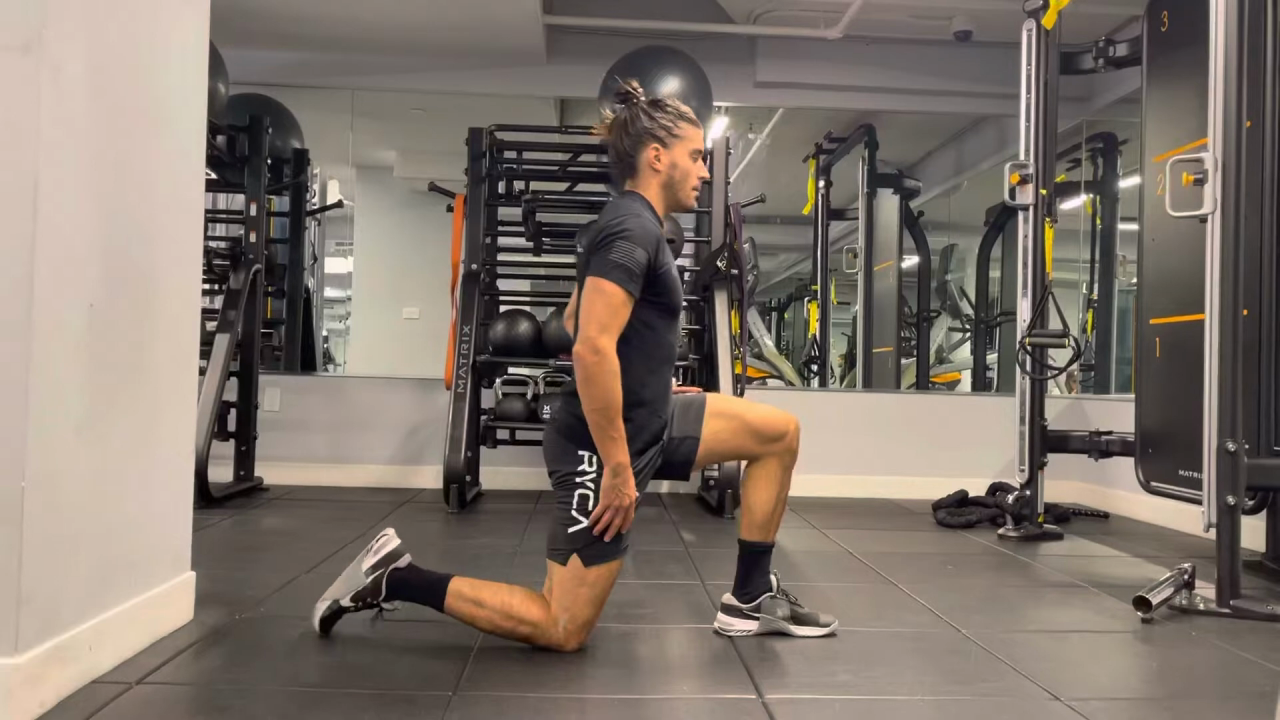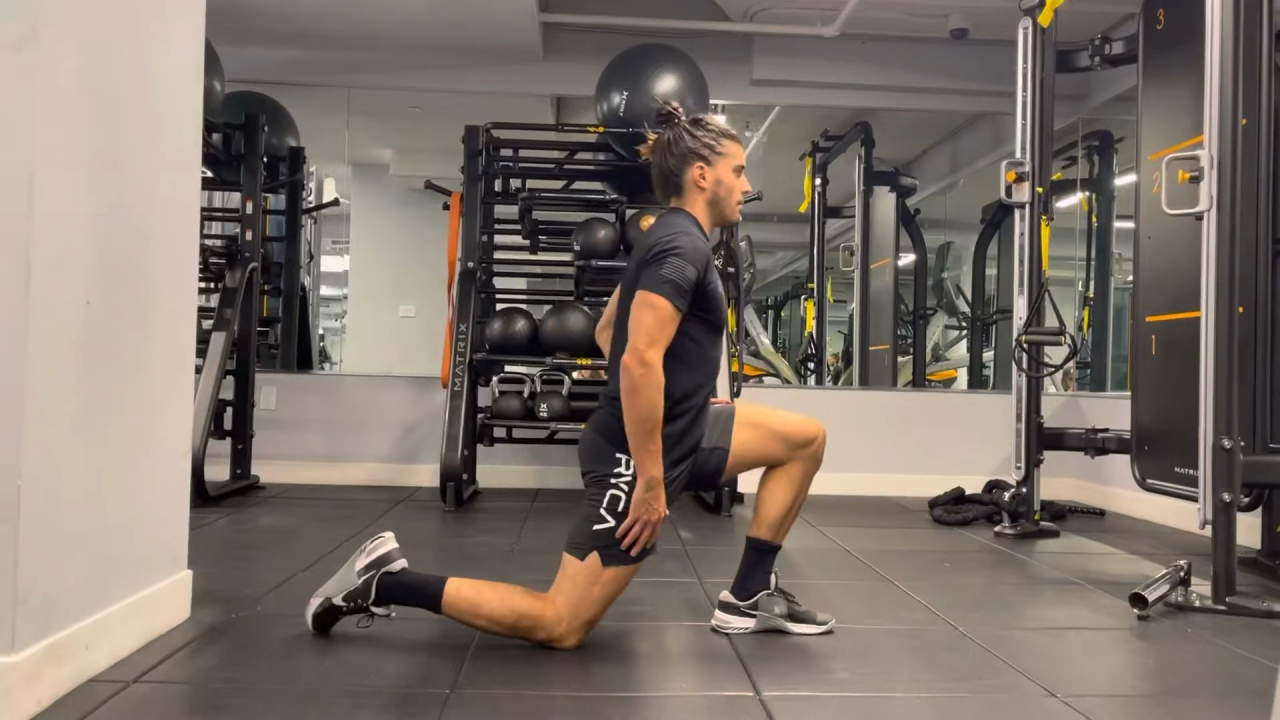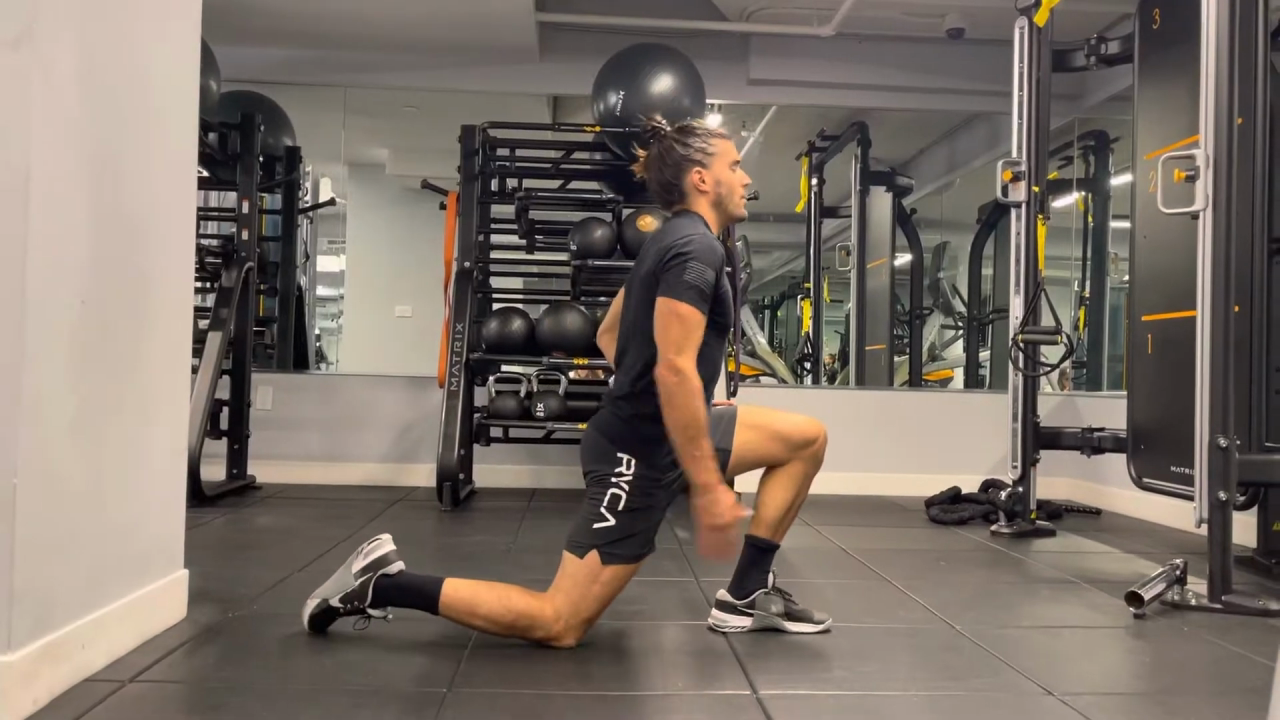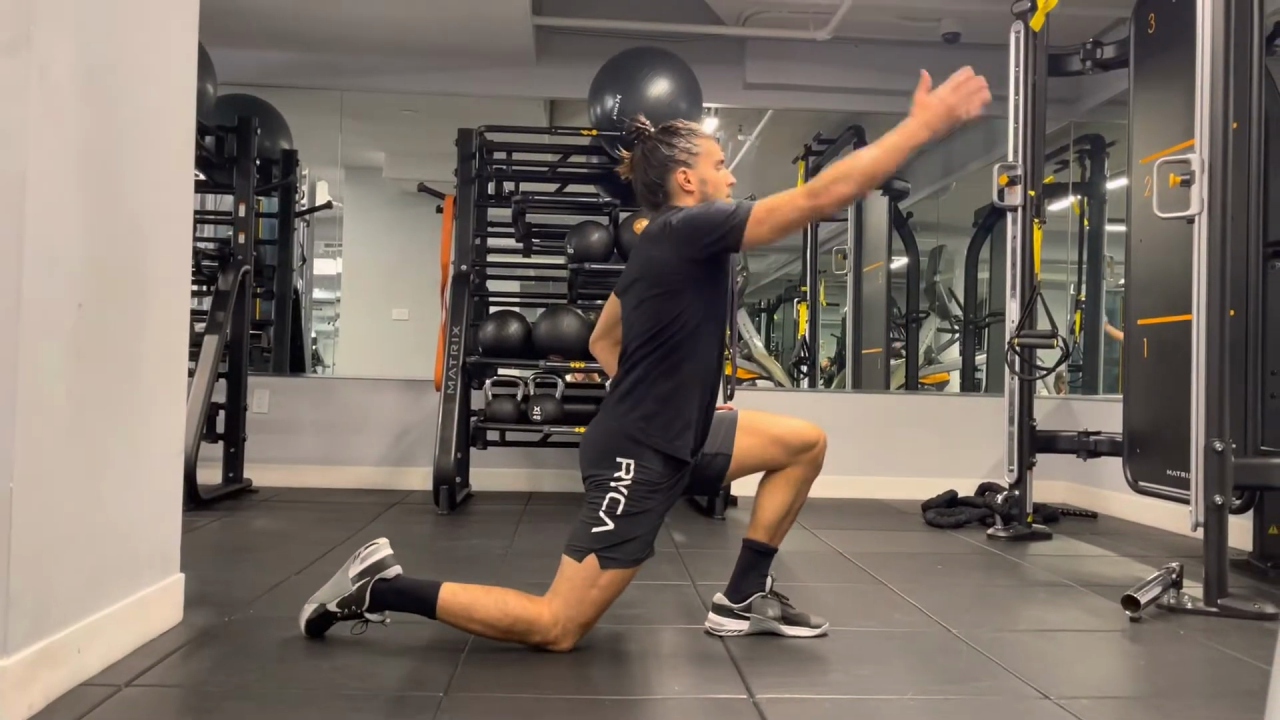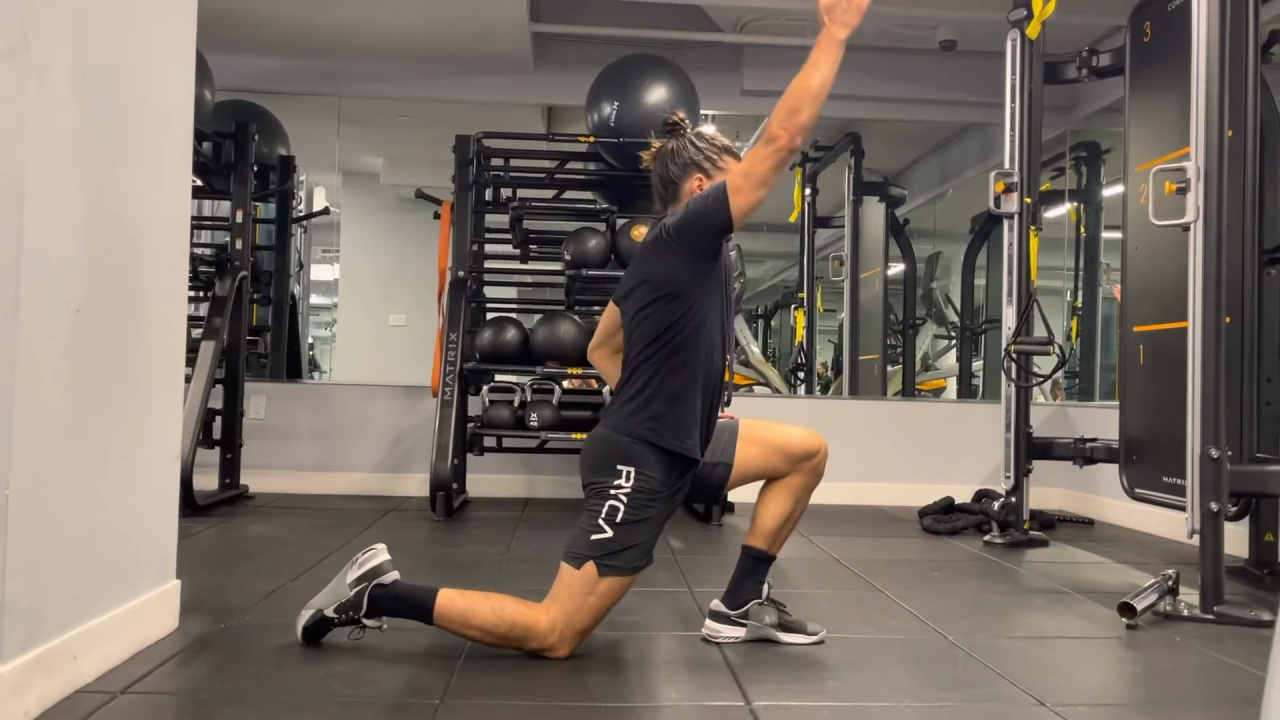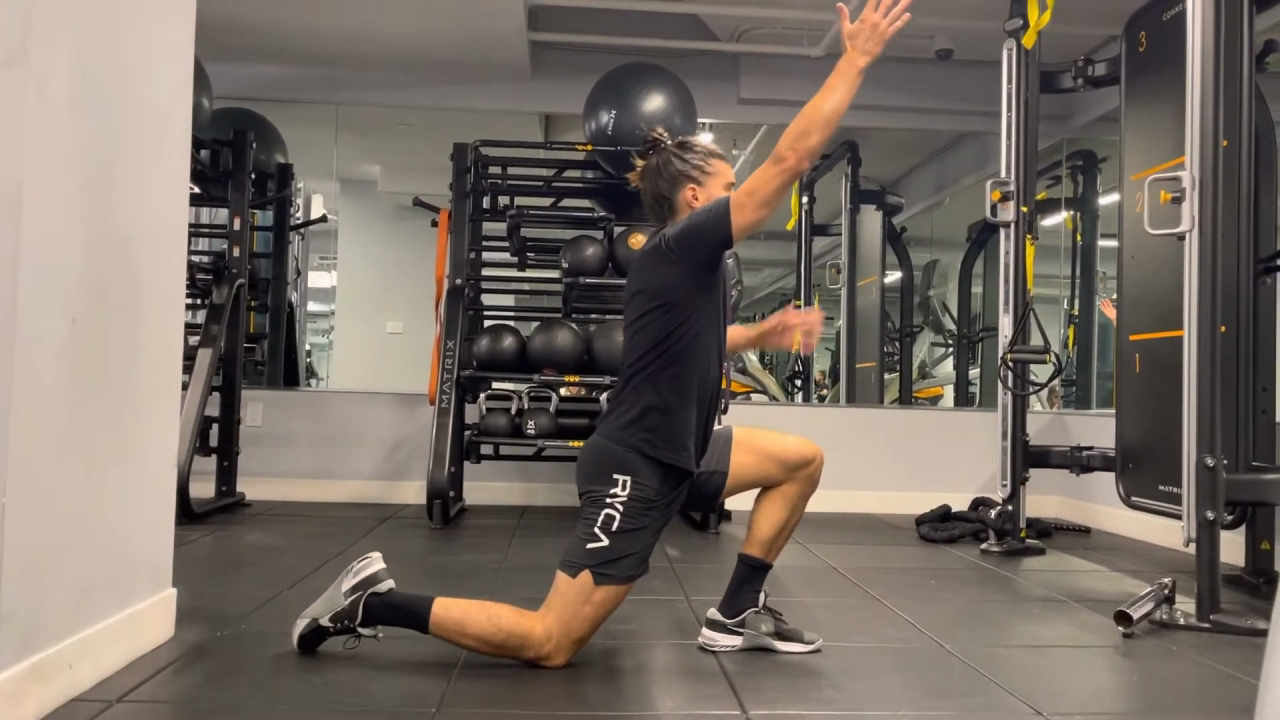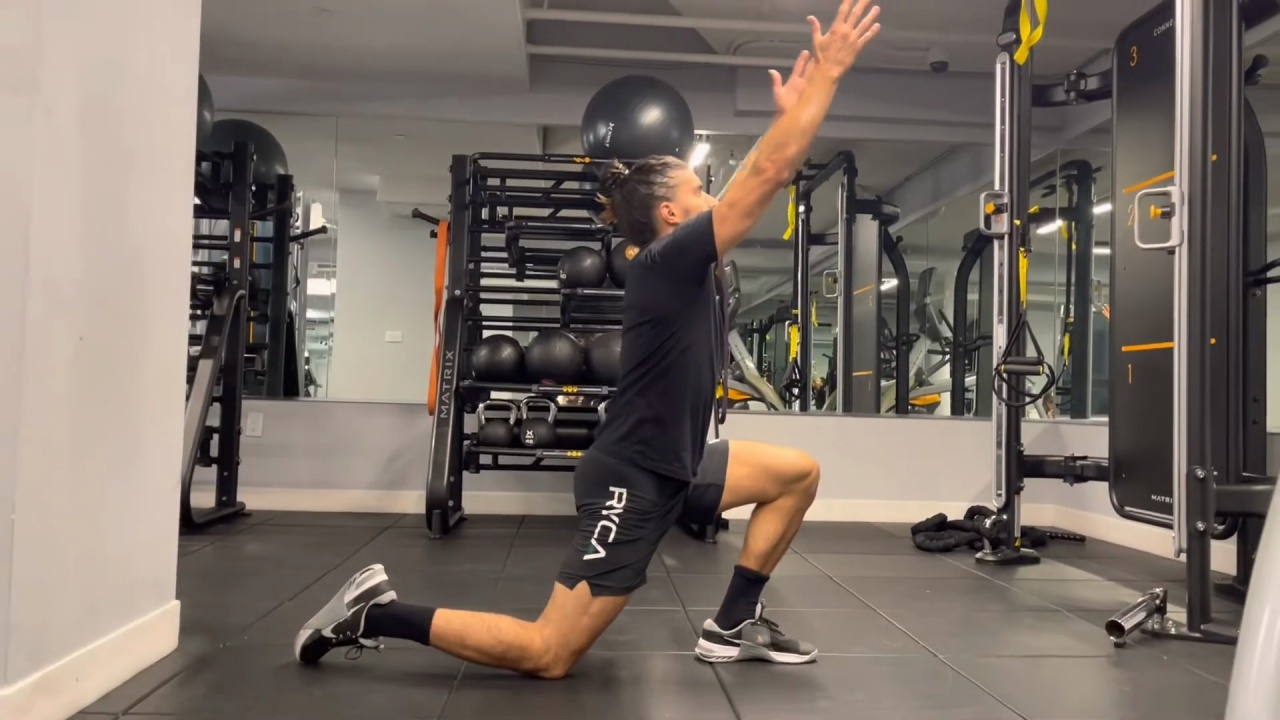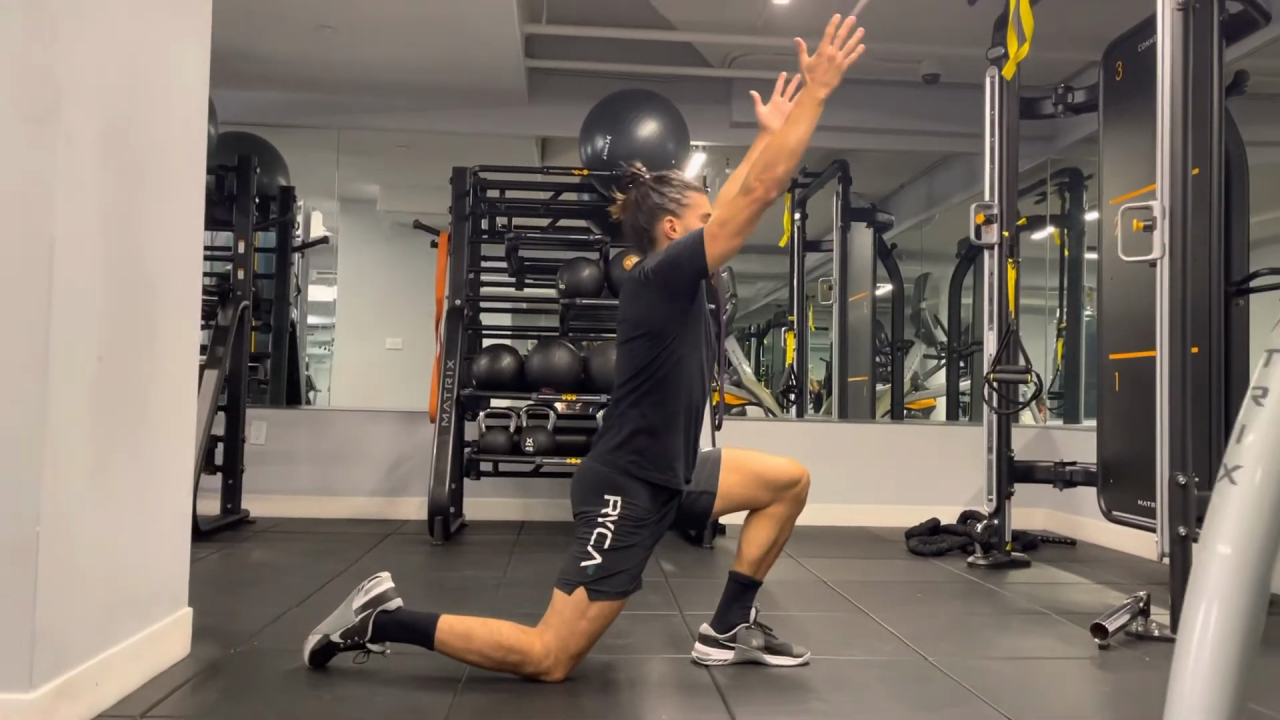
dt=0.5s
person 1, frame 1
left shoulder: (631, 223)
right shoulder: (631, 229)
left elbow: (575, 320)
right elbow: (592, 347)
right wrist: (618, 468)
left hip: (646, 420)
right hip: (603, 440)
left knee: (779, 432)
right knee: (562, 629)
left ankle: (752, 598)
right ankle: (395, 578)
person 1, frame 2
left shoulder: (673, 238)
right shoulder: (683, 246)
left elbow: (607, 332)
right elbow: (640, 361)
right wrist: (651, 481)
left hip: (673, 431)
right hip: (637, 450)
left knee: (804, 439)
right knee: (560, 624)
left ankle: (750, 596)
right ankle: (386, 582)
person 1, frame 3
left shoulder: (675, 241)
right shoulder: (696, 249)
left elbow: (609, 334)
right elbow: (674, 369)
right wrist: (709, 488)
left hip: (649, 435)
right hip: (640, 454)
left knee: (805, 438)
right knee: (558, 623)
left ankle: (747, 595)
right ankle: (380, 584)
person 1, frame 4
left shoulder: (662, 245)
right shoulder: (688, 235)
left elbow: (603, 341)
right elbow: (818, 198)
right wrist: (924, 122)
left hip: (669, 440)
right hip: (636, 460)
left knee: (804, 442)
right knee: (557, 625)
left ankle: (741, 600)
right ankle: (381, 587)
person 1, frame 5
left shoulder: (666, 252)
right shoulder: (686, 235)
left elbow: (601, 349)
right elbow: (783, 139)
left hip: (668, 443)
right hip: (640, 463)
left knee: (805, 452)
right knee: (553, 634)
left ankle: (740, 605)
right ankle: (378, 595)
person 1, frame 6
left shoulder: (678, 259)
right shoulder: (682, 246)
right elbow: (790, 160)
left wrist: (764, 332)
right wrist: (857, 57)
left hip: (668, 452)
right hip: (635, 470)
left knee: (802, 458)
right knee: (549, 644)
left ankle: (738, 614)
right ankle: (375, 602)
person 1, frame 7
left shoulder: (676, 265)
right shoulder: (668, 262)
left elbow: (752, 182)
right elbow: (769, 174)
left wrist: (789, 111)
right wrist: (830, 69)
left hip: (670, 466)
right hip: (632, 481)
left knee: (797, 474)
right knee: (548, 654)
left ankle: (734, 624)
right ankle: (378, 614)
person 1, frame 8
left shoulder: (669, 281)
right shoulder: (663, 277)
left elbow: (731, 202)
right elbow: (758, 194)
left wrist: (769, 130)
right wrist: (817, 90)
left hip: (663, 474)
right hip: (628, 490)
left knee: (788, 481)
right knee: (549, 659)
left ankle: (728, 629)
right ankle: (382, 622)
